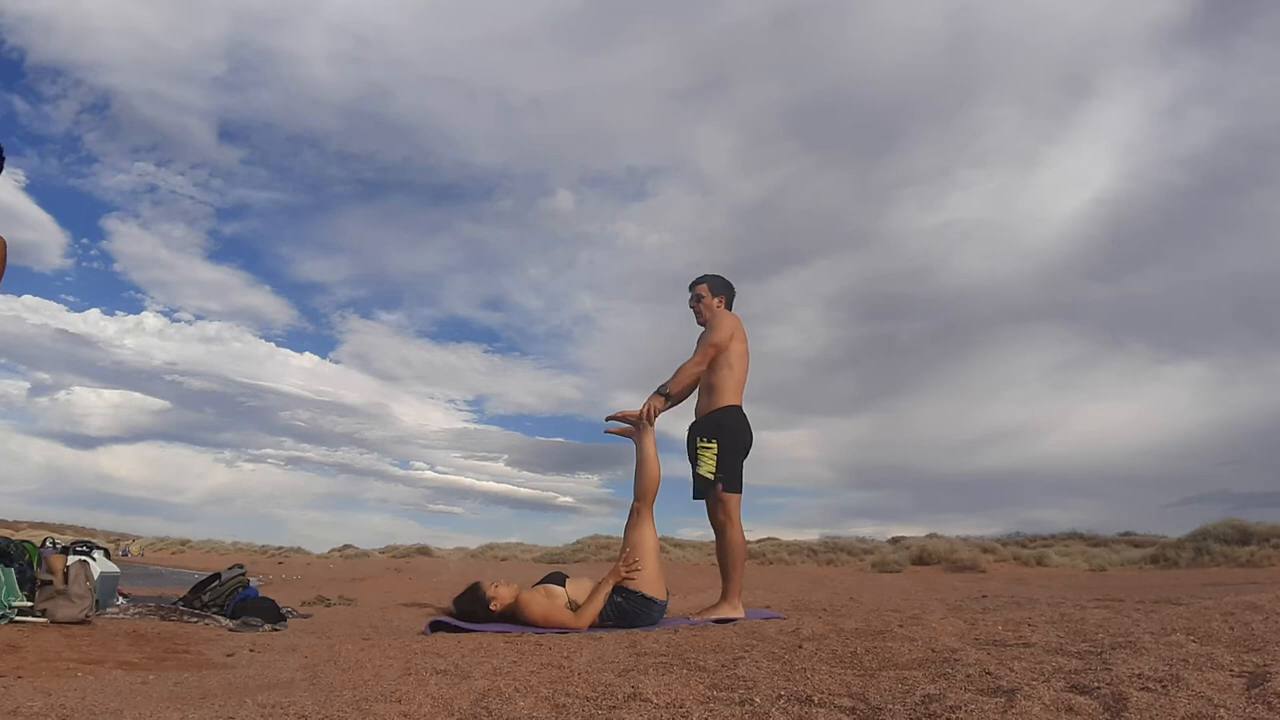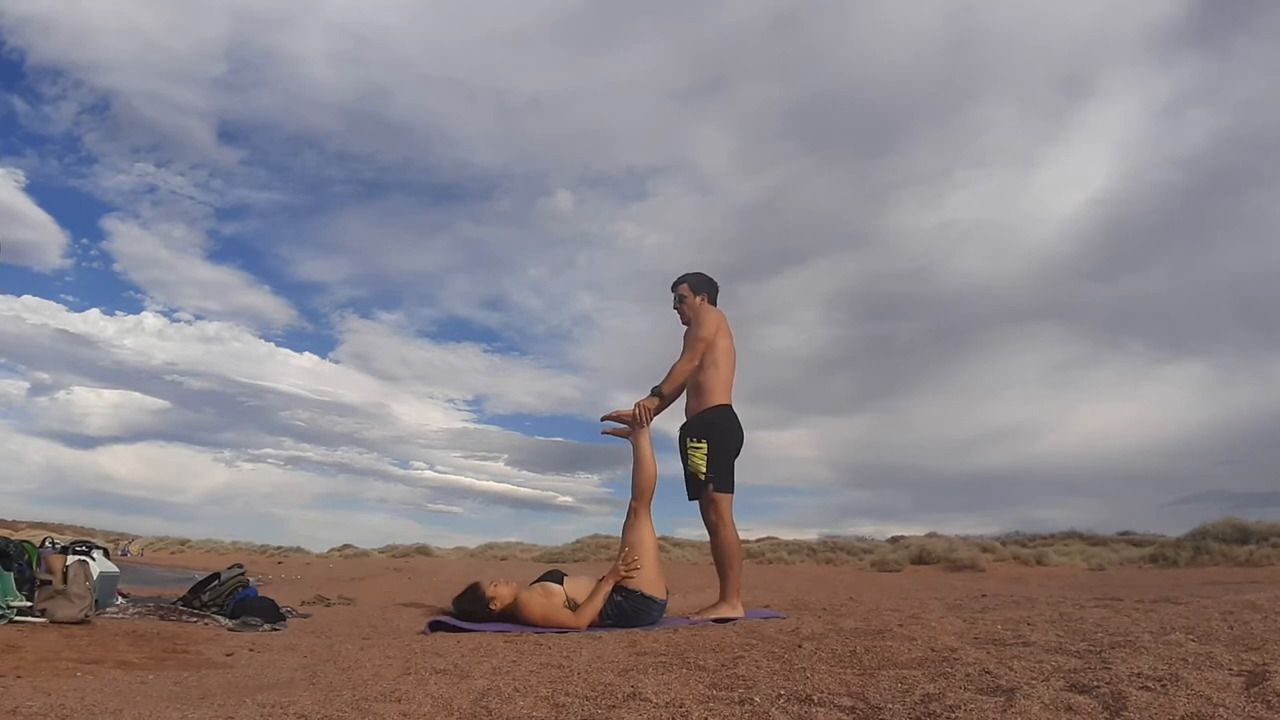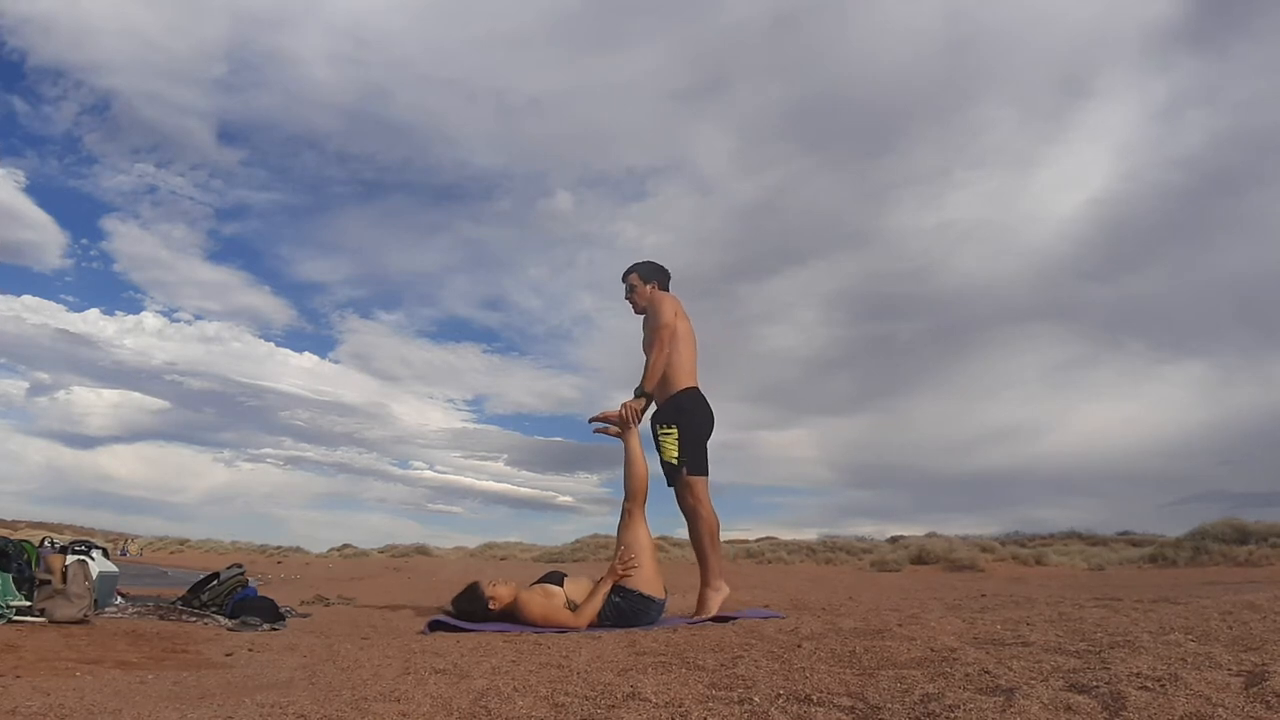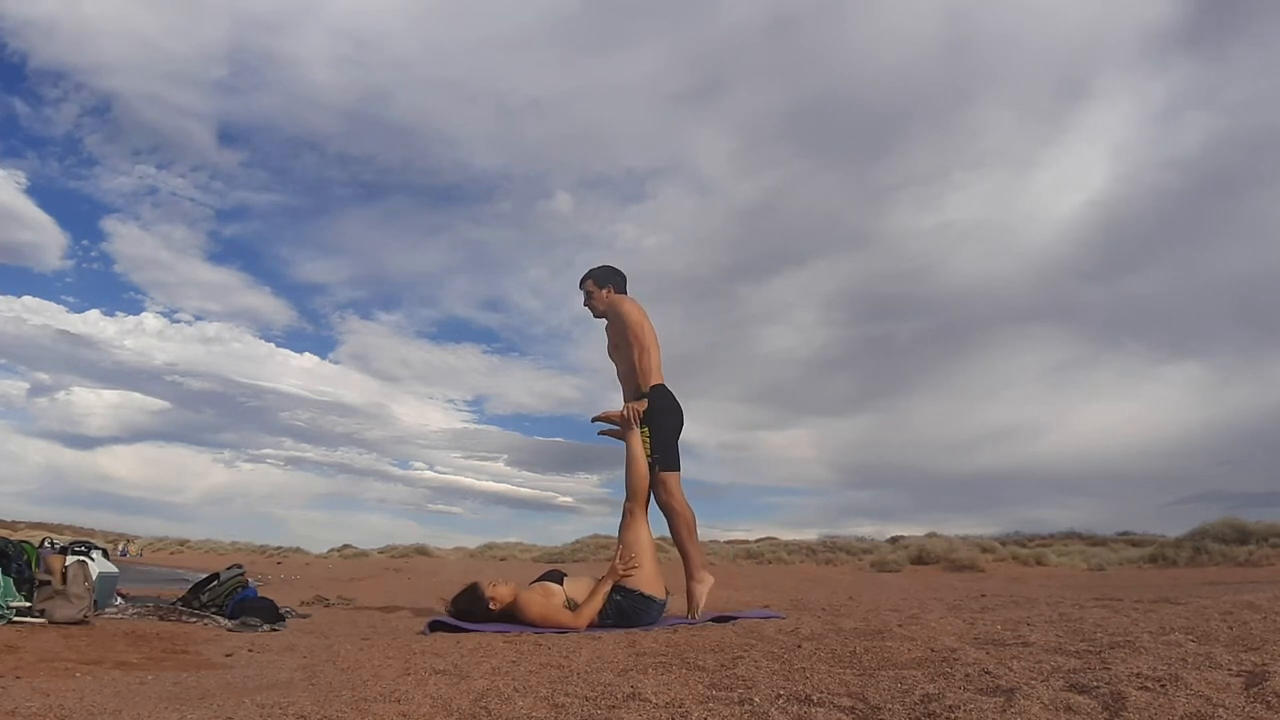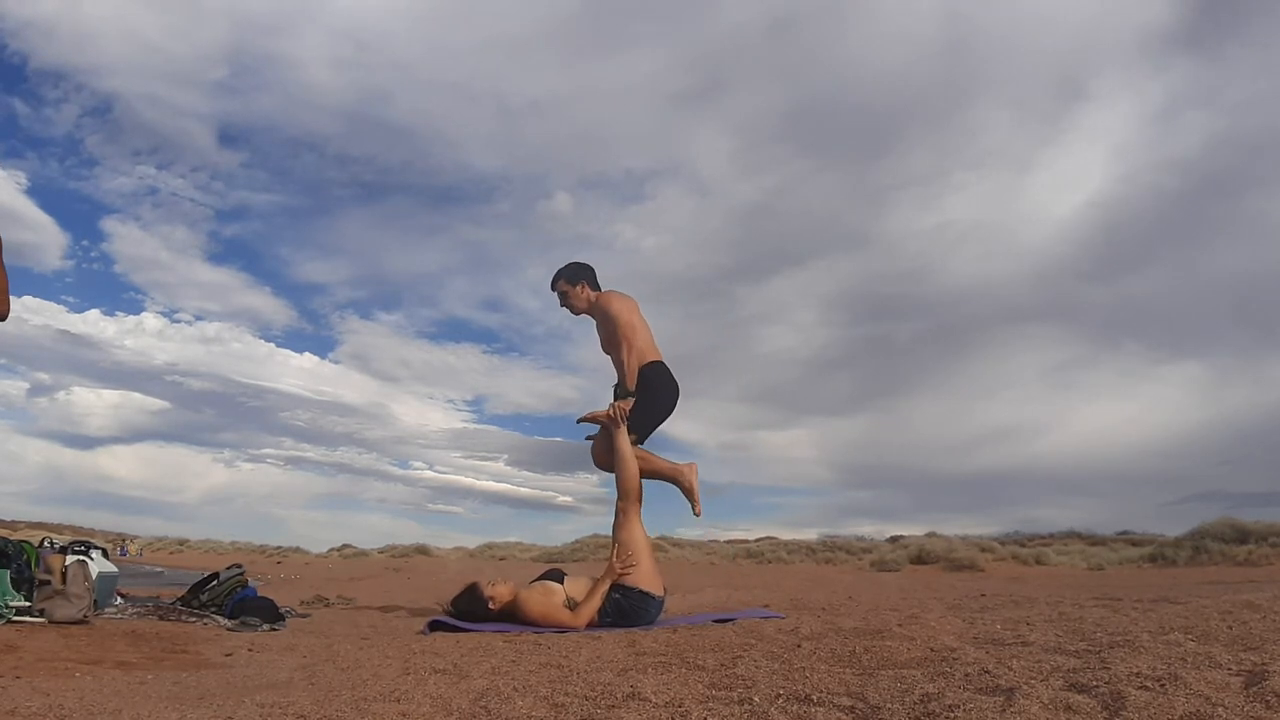
dt=1s
person 1, frame 1
left shoulder: (725, 321)
right shoulder: (712, 336)
left elbow: (696, 364)
right elbow: (691, 384)
left wrist: (659, 394)
right wrist: (655, 409)
left hip: (722, 426)
right hip: (714, 428)
left knee: (727, 516)
right knee: (720, 518)
left ankle: (732, 602)
right ankle: (729, 601)
person 1, frame 2
left shoulder: (709, 316)
right shoulder: (699, 333)
left elbow: (689, 361)
right elbow: (679, 387)
left wrist: (654, 397)
right wrist: (646, 412)
left hip: (713, 424)
right hip: (707, 427)
left knee: (718, 514)
right knee: (713, 516)
left ankle: (730, 601)
right ankle: (727, 599)
person 1, frame 3
left shoulder: (663, 302)
right shoulder: (657, 320)
left elbow: (660, 351)
left wrist: (641, 397)
right wrist: (637, 411)
left hip: (684, 408)
right hip: (678, 413)
left knee: (694, 497)
right knee: (690, 501)
left ankle: (713, 582)
right ankle: (711, 582)
person 1, frame 4
left shoulder: (622, 306)
right shoulder: (618, 324)
left elbow: (641, 348)
left wrist: (640, 398)
right wrist: (627, 414)
left hip: (654, 407)
right hip: (650, 409)
left knee: (668, 493)
right knee: (665, 495)
left ankle: (697, 574)
right ankle: (697, 572)
person 1, frame 5
left shoulder: (608, 302)
right shoulder: (604, 317)
left elbow: (629, 346)
left wrist: (627, 396)
left hip: (652, 384)
right hip: (651, 387)
left knee: (603, 453)
right knee: (612, 451)
left ankle: (679, 472)
person 2, frame 1
left shoulder: (527, 601)
right shoulder: (525, 603)
right elbow: (578, 621)
right wrist: (609, 580)
left hip: (632, 603)
right hip: (637, 604)
right knee: (641, 508)
left ankle: (641, 438)
right ankle: (645, 433)
person 2, frame 2
left shoulder: (527, 599)
right shoulder: (524, 602)
right elbow: (578, 620)
right wrist: (609, 580)
left hip: (631, 602)
right hip: (636, 602)
right knee: (638, 507)
left ankle: (637, 437)
right ankle: (640, 433)
person 2, frame 3
left shoulder: (525, 600)
right shoulder: (524, 603)
right elbow: (577, 621)
right wrist: (608, 579)
left hip: (630, 602)
right hip: (636, 603)
right knee: (632, 509)
left ankle: (628, 436)
right ankle: (629, 431)
person 2, frame 4
left shoulder: (525, 600)
right shoulder: (523, 603)
right elbow: (577, 621)
right wrist: (609, 579)
left hip: (630, 602)
right hip: (637, 603)
right knee: (633, 508)
left ankle: (632, 436)
right ankle: (632, 431)
person 2, frame 5
left shoulder: (524, 599)
right shoulder: (523, 602)
right elbow: (577, 621)
right wrist: (607, 578)
left hip: (630, 601)
right hip: (635, 601)
right knee: (626, 507)
left ankle: (617, 434)
right ankle: (618, 430)
